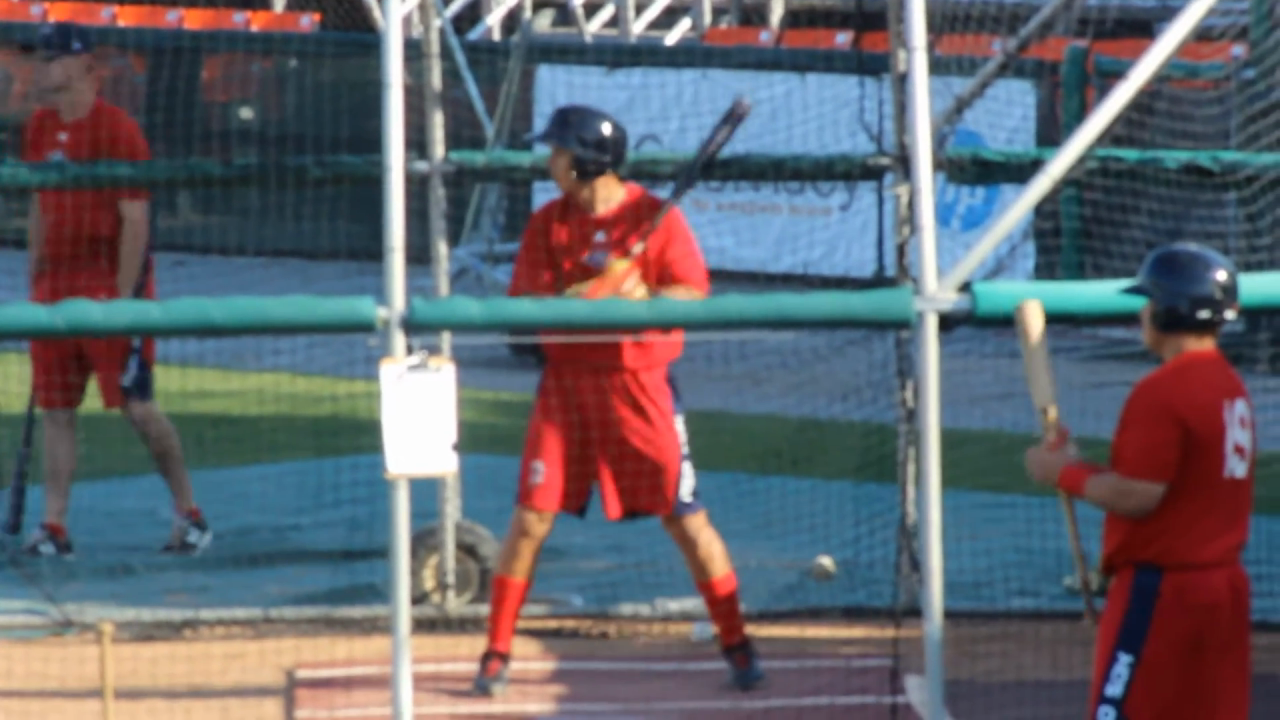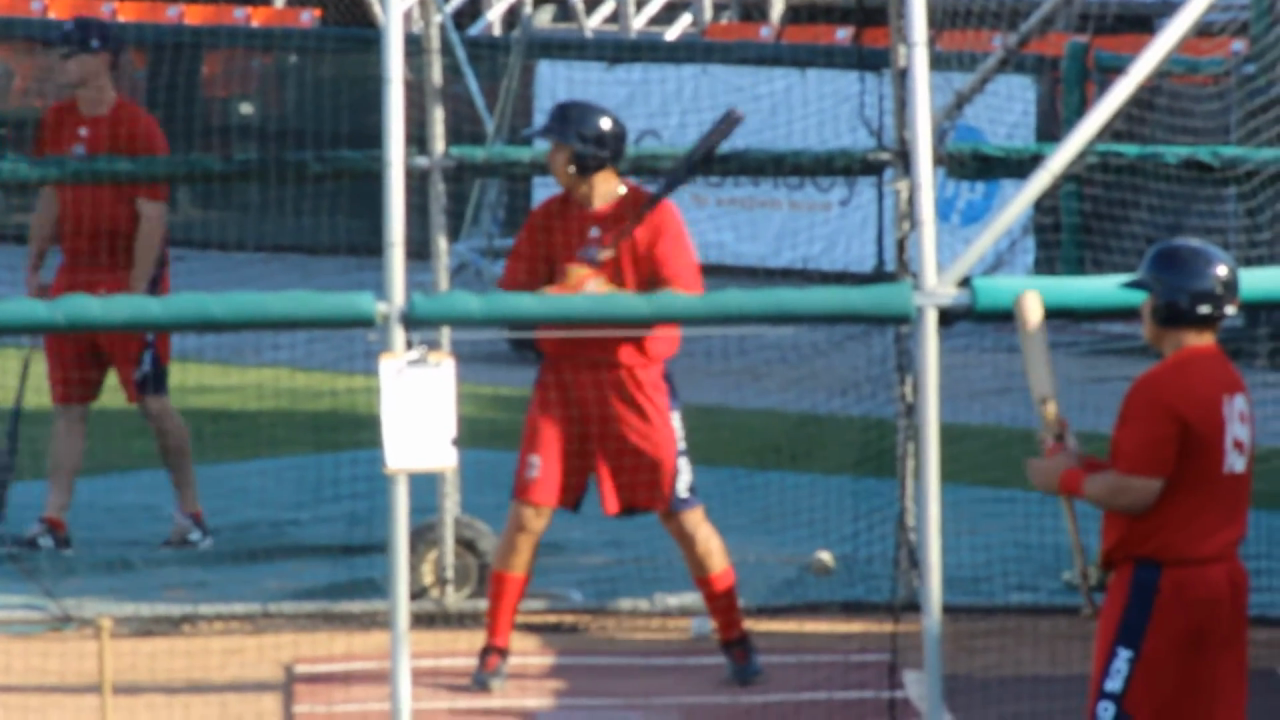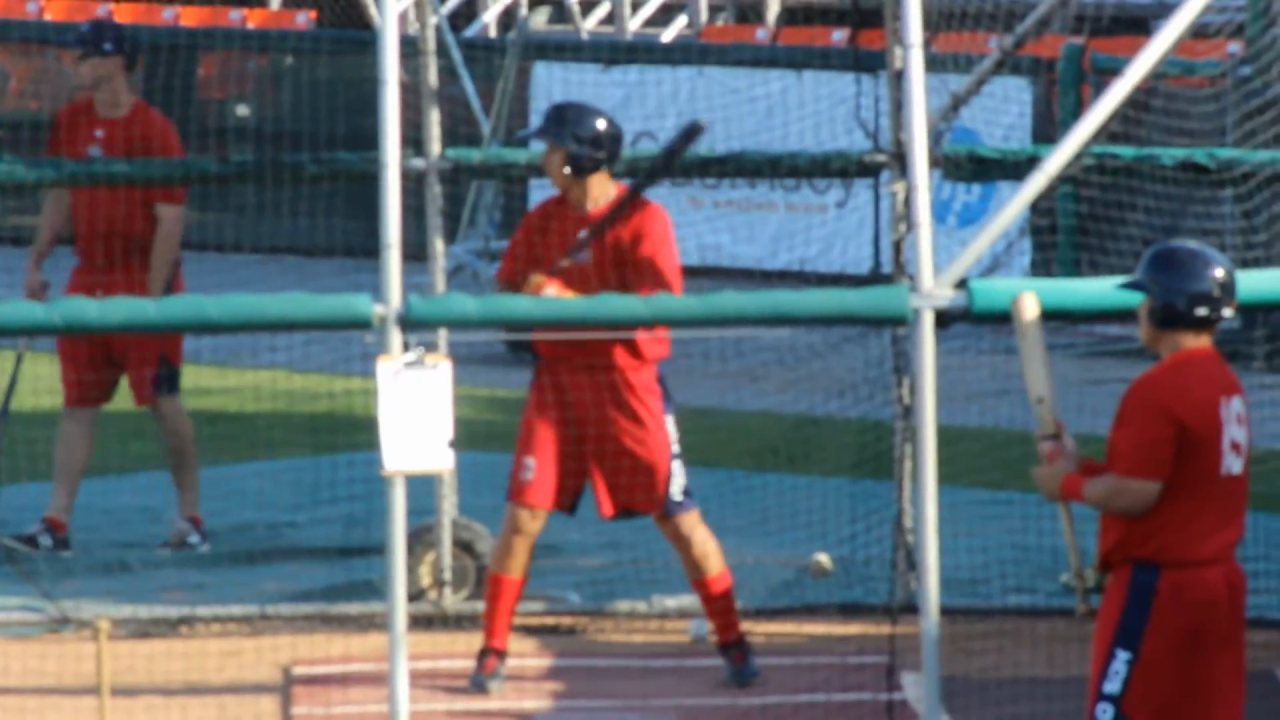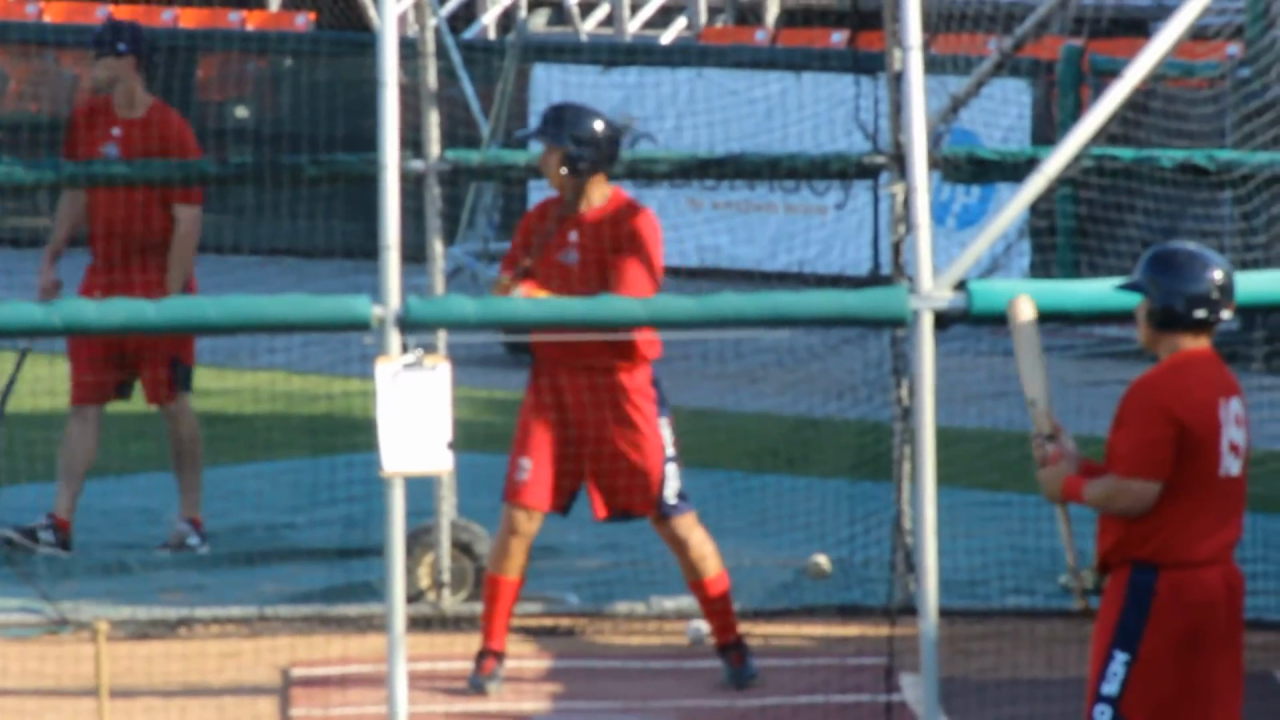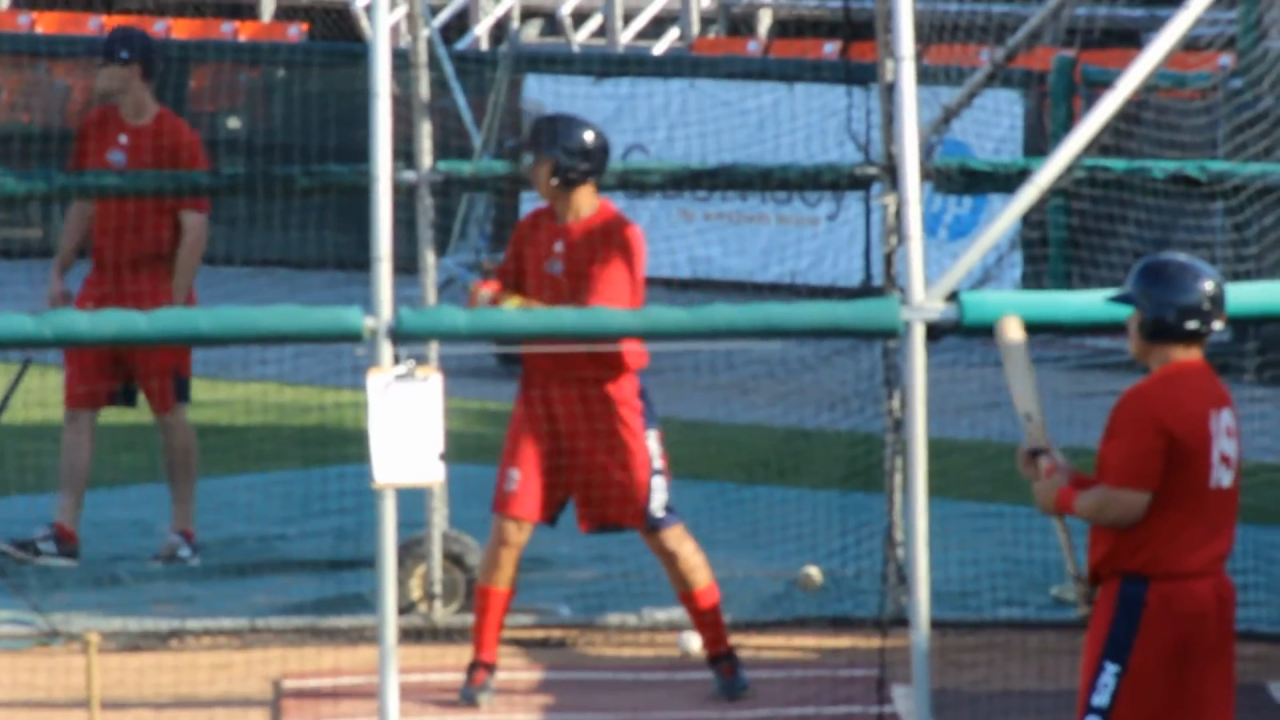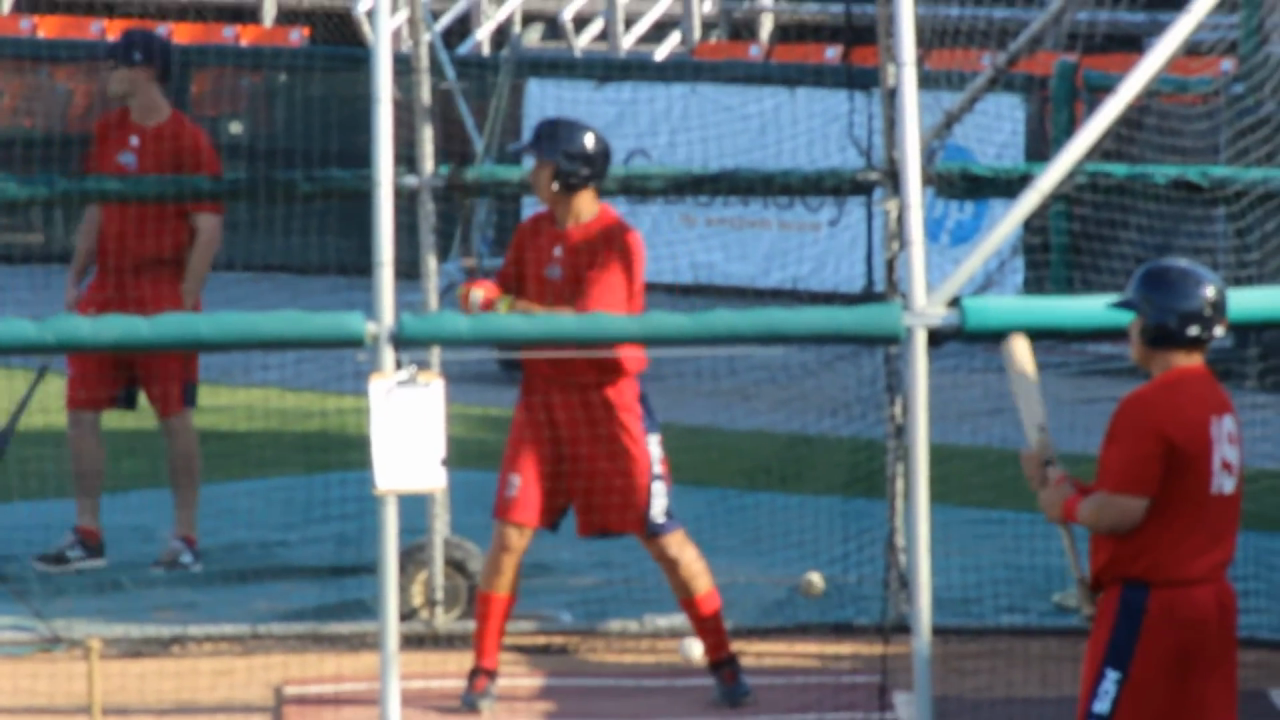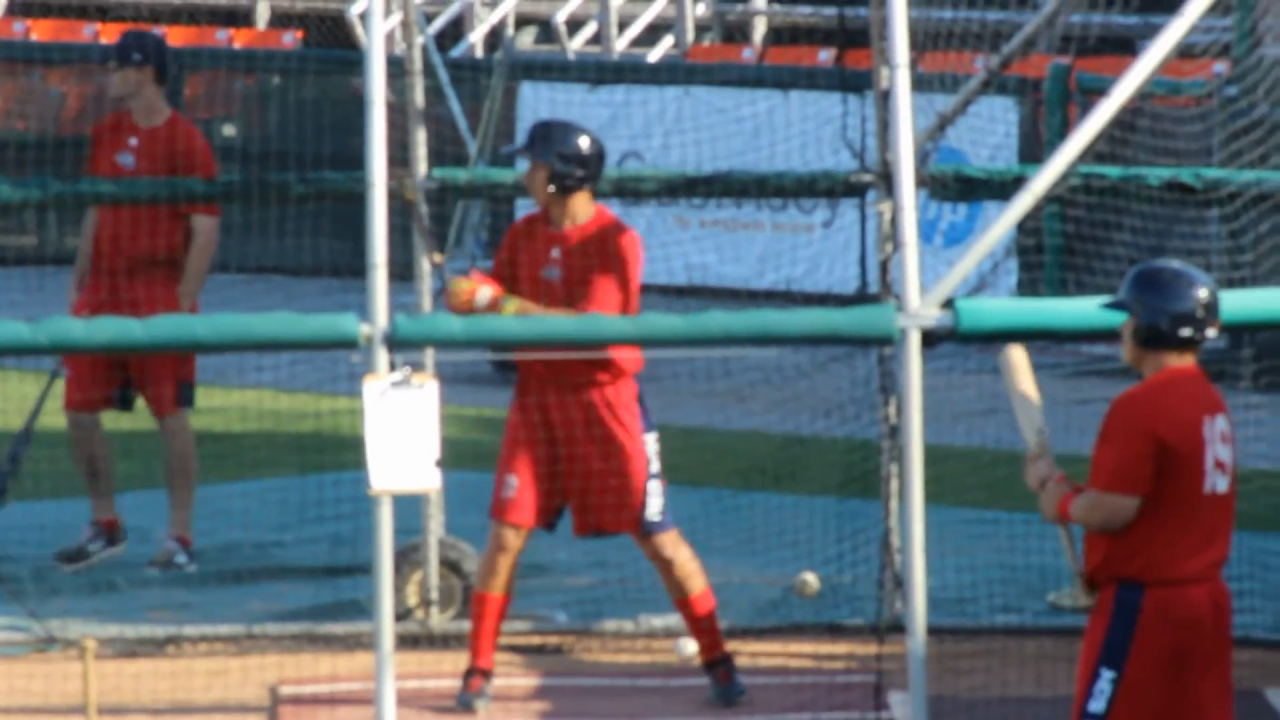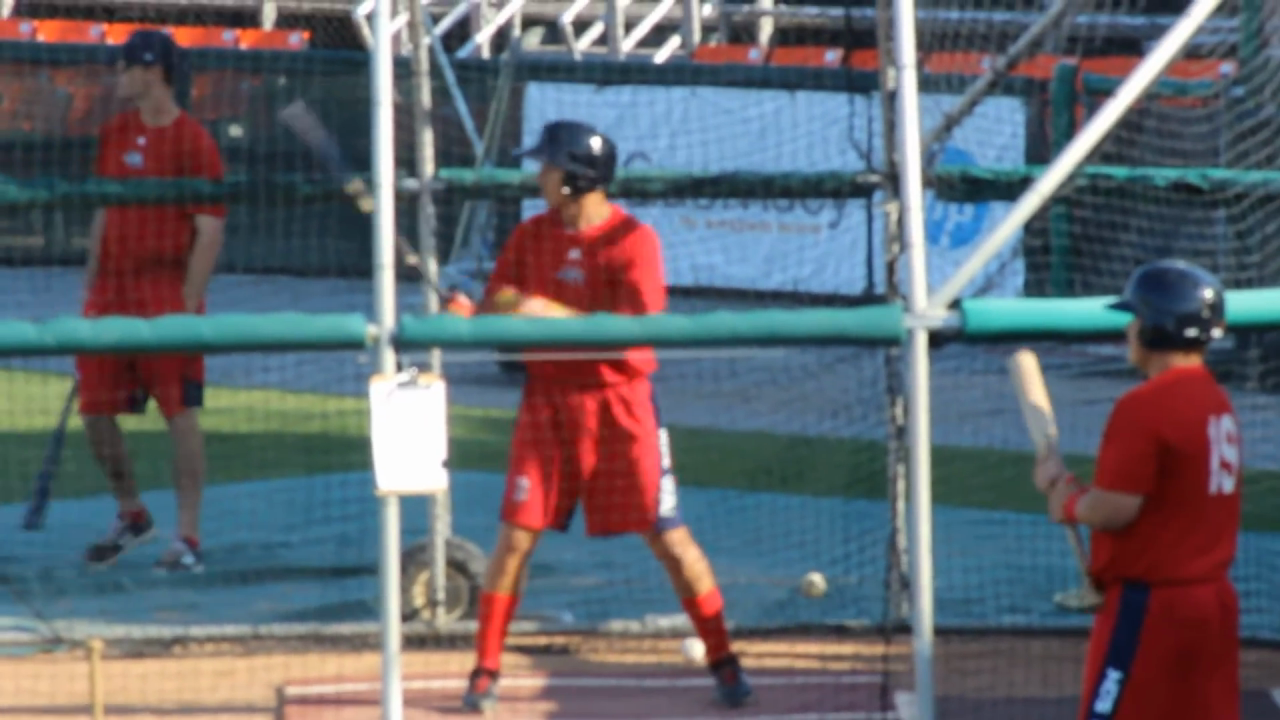
dt=0.1s
person 1, frame 1
left shoulder: (657, 216)
right shoulder: (548, 222)
left elbow: (698, 295)
right elbow: (522, 303)
left wrist: (642, 293)
right wrist: (575, 296)
left hip: (640, 384)
right hip: (567, 382)
left knee: (686, 519)
right knee: (530, 519)
left ankle: (736, 644)
right ankle: (497, 651)
person 1, frame 2
left shoulder: (655, 215)
right shoulder: (546, 217)
left elbow: (684, 297)
right elbow: (512, 294)
left wrist: (607, 293)
right wrist: (548, 294)
left hip: (634, 380)
right hip: (563, 377)
left knee: (683, 515)
right knee: (527, 515)
left ankle: (735, 639)
right ankle: (495, 646)
person 1, frame 3
left shoulder: (644, 217)
right shoulder: (542, 219)
right elbow: (505, 292)
left wrist: (570, 299)
right wrist: (530, 293)
left hip: (628, 383)
right hip: (558, 380)
left knee: (679, 517)
right knee: (523, 517)
left ankle: (732, 641)
right ankle: (493, 648)
person 1, frame 4
left shoulder: (632, 223)
right shoulder: (541, 218)
right elbow: (517, 287)
left wrist: (537, 298)
right wrist: (509, 290)
left hip: (621, 384)
right hip: (552, 381)
left knee: (673, 518)
right knee: (519, 518)
left ankle: (730, 642)
right ankle: (492, 650)
person 1, frame 5
left shoulder: (617, 234)
right shoulder: (533, 228)
right elbow: (508, 298)
left wrist: (512, 307)
right wrist: (490, 297)
left hip: (609, 395)
right hip: (542, 392)
left knee: (662, 530)
right knee: (508, 529)
left ankle: (721, 653)
right ankle: (482, 662)
person 1, frame 6
left shoulder: (616, 239)
right shoulder: (531, 232)
right elbow: (510, 302)
left wrist: (500, 304)
right wrist: (480, 298)
left hip: (610, 401)
right hip: (543, 396)
left knee: (663, 536)
right knee: (510, 534)
left ankle: (722, 660)
right ankle: (484, 668)
person 1, frame 7
left shoulder: (614, 241)
right shoulder: (523, 233)
right elbow: (502, 303)
left wrist: (504, 304)
right wrist: (472, 298)
left hip: (605, 401)
right hip: (537, 398)
left knee: (657, 536)
right knee: (505, 534)
left ankle: (717, 659)
right ankle: (479, 668)
person 1, frame 8
left shoulder: (634, 240)
right shoulder: (532, 236)
right elbow: (505, 306)
left wrist: (550, 311)
right wrist: (473, 313)
left hip: (620, 402)
right hip: (550, 399)
left knee: (668, 535)
right knee: (517, 535)
left ankle: (724, 660)
right ankle: (486, 668)
person 2, frame 1
left shoulder: (117, 128)
right shoulder: (35, 128)
left elbow: (136, 219)
left wrist: (123, 297)
right wrist: (36, 276)
left hip: (113, 283)
right hip: (57, 283)
left knee: (135, 406)
right knee: (55, 409)
left ankle: (191, 516)
right ankle: (54, 529)
person 2, frame 2
left shoulder: (140, 128)
right shoulder: (55, 122)
left elbow: (154, 218)
left wrist: (135, 297)
right wrist: (34, 266)
left hip: (132, 279)
right hip: (75, 277)
left knee: (153, 402)
right knee: (68, 403)
left ankle: (193, 517)
right ankle: (54, 523)
person 2, frame 3
left shoulder: (156, 130)
right shoulder: (69, 121)
left elbow: (171, 220)
right elbow: (59, 195)
left wrist: (153, 297)
left hip: (144, 279)
right hip: (90, 277)
left knee: (163, 401)
right knee: (77, 404)
left ankle: (191, 520)
right ankle: (55, 524)
person 2, frame 4
left shoulder: (172, 131)
right shoulder: (86, 120)
left elbow: (189, 220)
right elbow: (76, 193)
left wrist: (169, 297)
right wrist: (51, 261)
left hip: (158, 279)
right hip: (103, 277)
left knee: (173, 402)
right knee: (84, 402)
left ankle: (192, 523)
right ankle: (59, 523)
person 2, frame 5
left shoulder: (179, 138)
right shoulder: (94, 128)
left elbow: (195, 228)
right elbow: (84, 204)
left wrist: (176, 305)
right wrist: (59, 272)
left hip: (158, 289)
right hip: (102, 286)
left knee: (171, 413)
right knee: (78, 409)
left ankle: (184, 534)
right ankle: (63, 533)
person 2, frame 6
left shoulder: (189, 141)
right shoulder: (106, 131)
left elbow: (208, 229)
right elbow: (95, 209)
left wrist: (185, 303)
right wrist: (75, 279)
left hip: (163, 293)
right hip: (107, 289)
left knee: (175, 416)
right knee: (81, 409)
left ankle: (185, 540)
right ankle: (86, 538)
person 2, frame 7
left shoulder: (187, 142)
right shoulder: (105, 133)
left elbow: (206, 231)
right elbow: (96, 212)
left wrist: (182, 305)
right wrist: (78, 282)
left hip: (159, 294)
right hip: (104, 290)
left knee: (172, 417)
right knee: (79, 408)
left ankle: (180, 541)
right ankle: (104, 526)
person 2, frame 8
left shoulder: (194, 142)
right shoulder: (114, 133)
left elbow: (209, 232)
right elbow: (106, 212)
left wrist: (187, 308)
right wrist: (90, 285)
left hip: (167, 293)
right hip: (112, 291)
left knee: (180, 416)
right knee: (96, 410)
left ankle: (186, 540)
right ankle: (131, 517)
person 3, frame 1
left shoulder: (1161, 390)
right shoulder: (1230, 385)
left elbow: (1136, 496)
left wrist: (1064, 474)
right wrist: (1082, 468)
left hip: (1161, 587)
right hip: (1222, 583)
person 3, frame 2
left shoulder: (1162, 385)
right shoulder: (1228, 380)
left elbow: (1135, 492)
left wrist: (1066, 479)
right wrist: (1083, 465)
left hip: (1160, 583)
right hip: (1220, 579)
person 3, frame 3
left shoulder: (1159, 387)
right shoulder: (1225, 382)
left elbow: (1134, 494)
left wrist: (1067, 483)
right wrist: (1080, 465)
left hip: (1157, 584)
right hip: (1217, 580)
person 3, frame 4
left shoulder: (1157, 388)
right shoulder: (1223, 383)
left elbow: (1133, 497)
left wrist: (1070, 485)
right wrist: (1080, 467)
left hip: (1156, 586)
right hip: (1215, 582)
person 3, frame 5
left shoulder: (1148, 400)
right shoulder: (1215, 395)
left elbow: (1122, 507)
left wrist: (1062, 497)
right wrist: (1070, 478)
left hip: (1146, 598)
right hip: (1207, 593)
person 3, frame 6
left shoulder: (1148, 406)
right shoulder: (1216, 401)
left elbow: (1120, 513)
left wrist: (1066, 504)
right wrist: (1066, 485)
left hip: (1148, 604)
right hip: (1209, 599)
person 3, frame 7
left shoulder: (1141, 405)
right shoulder: (1210, 401)
left elbow: (1111, 512)
left wrist: (1063, 504)
right wrist: (1062, 486)
left hip: (1142, 604)
right hip: (1204, 598)
person 3, frame 8
left shoulder: (1145, 405)
right shoulder: (1216, 402)
left elbow: (1113, 511)
left wrist: (1071, 505)
right wrist: (1071, 485)
left hip: (1149, 605)
right hip: (1211, 600)
